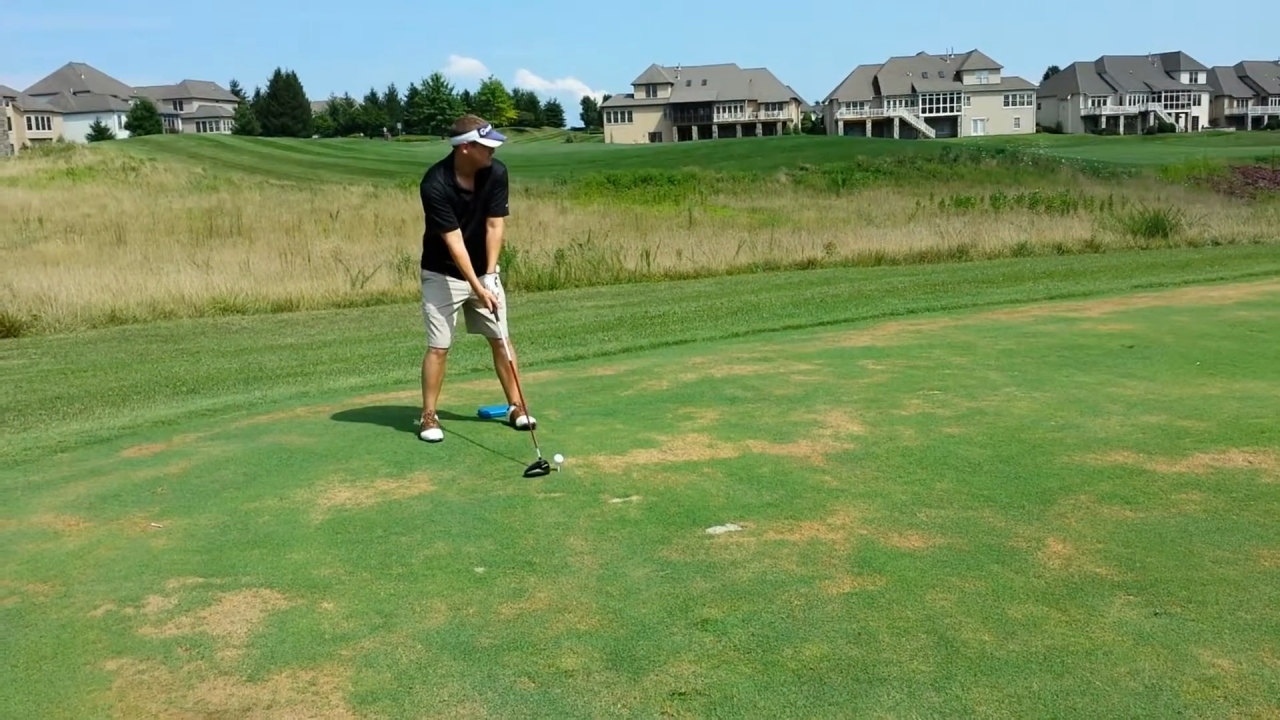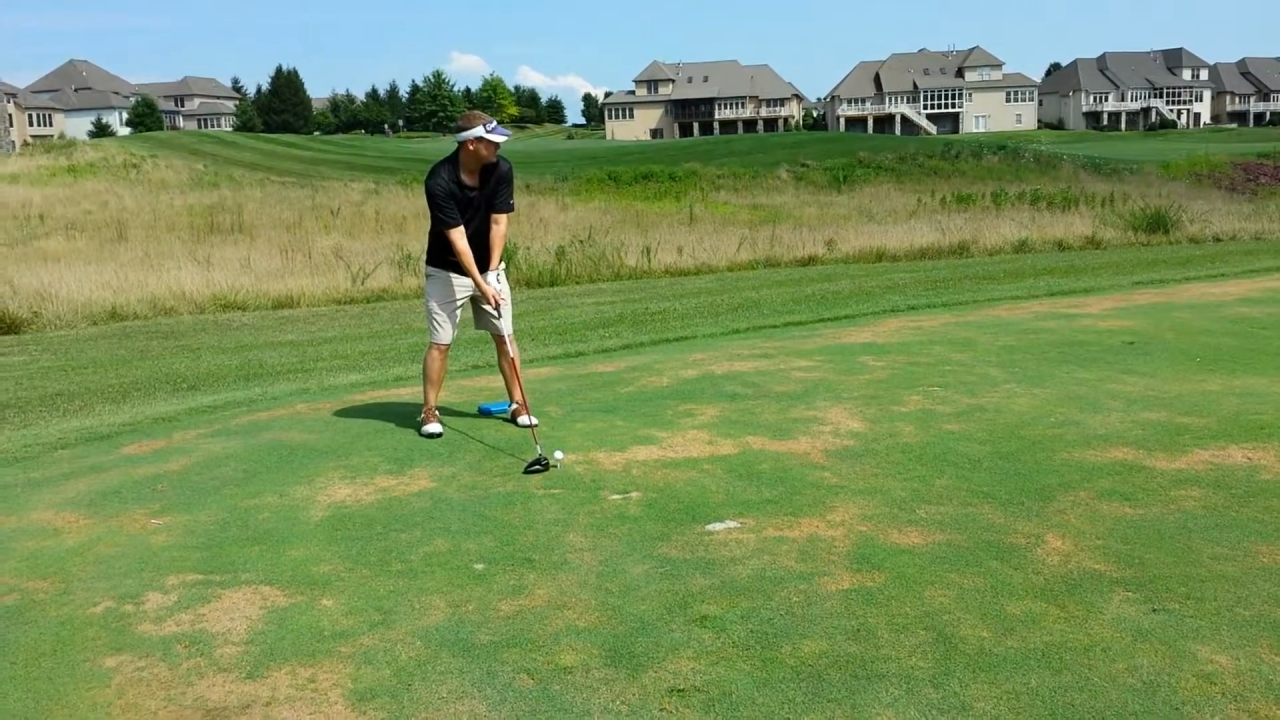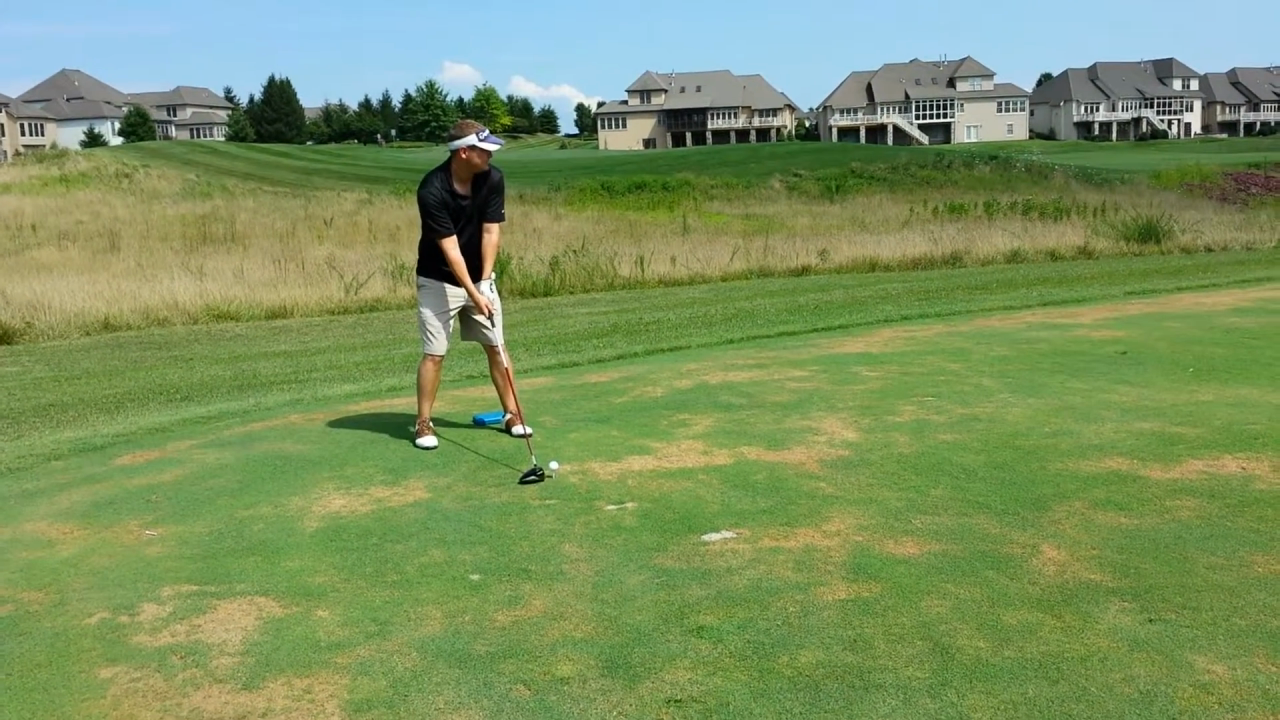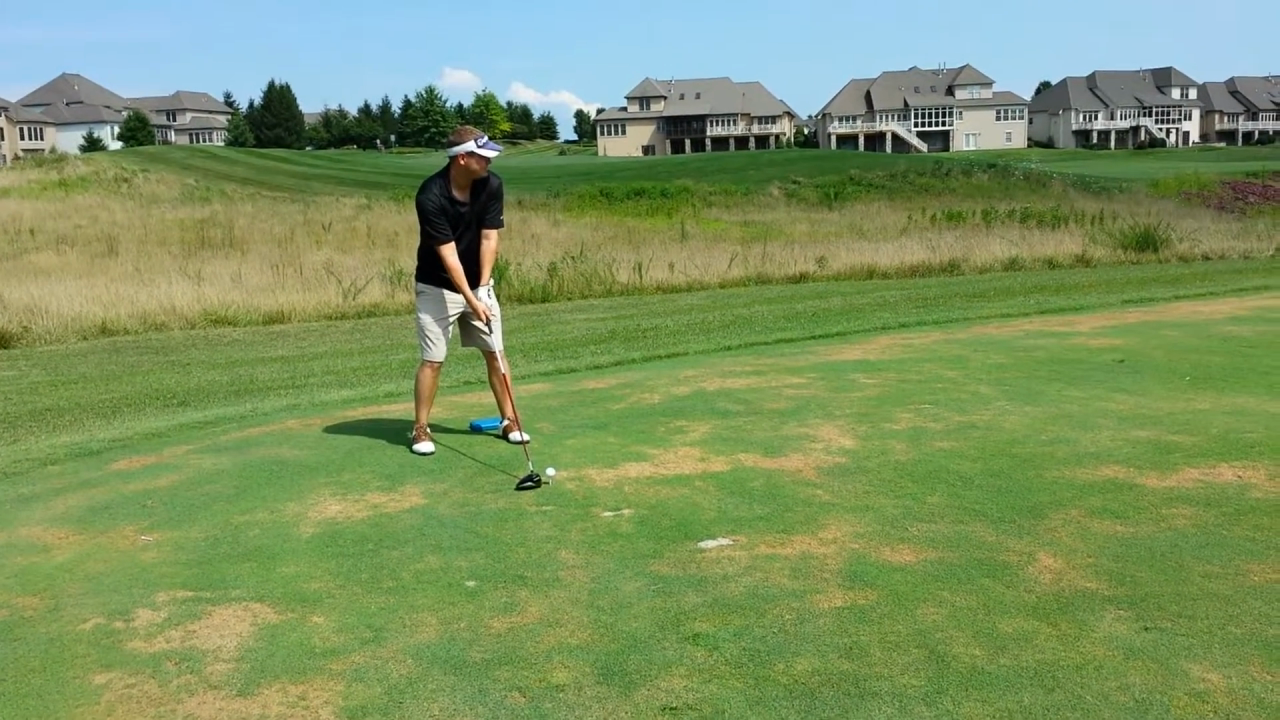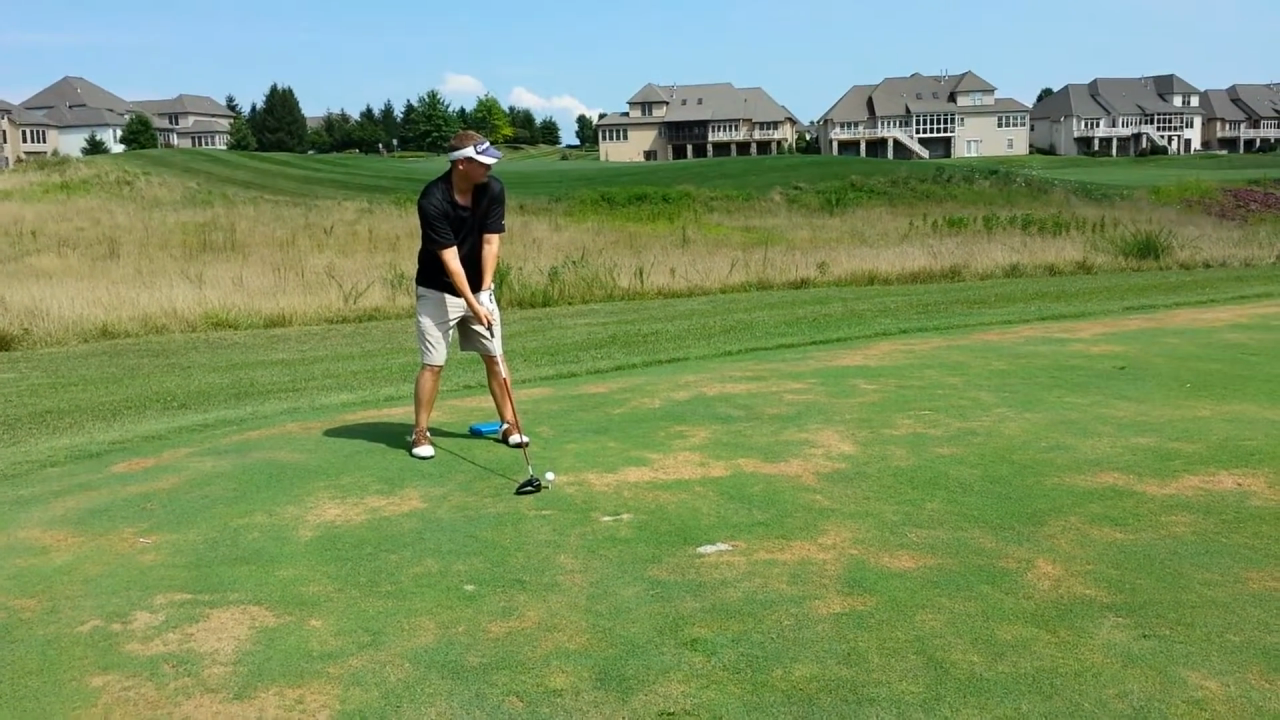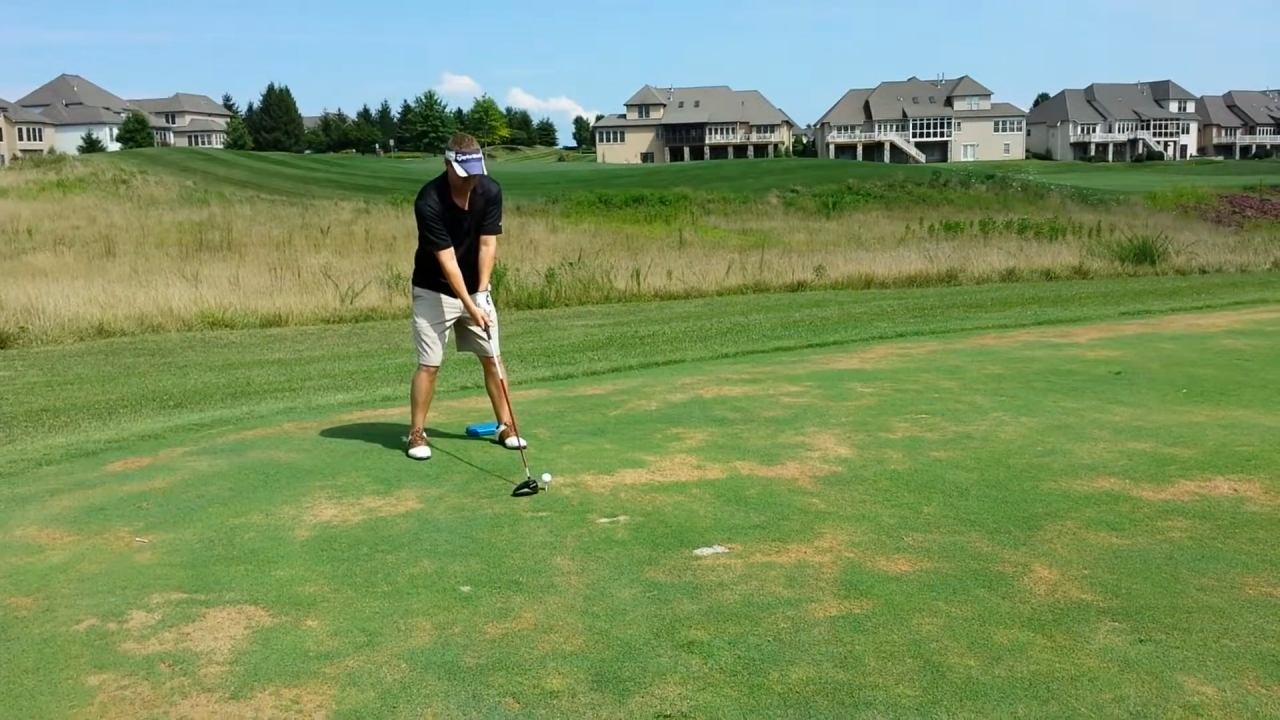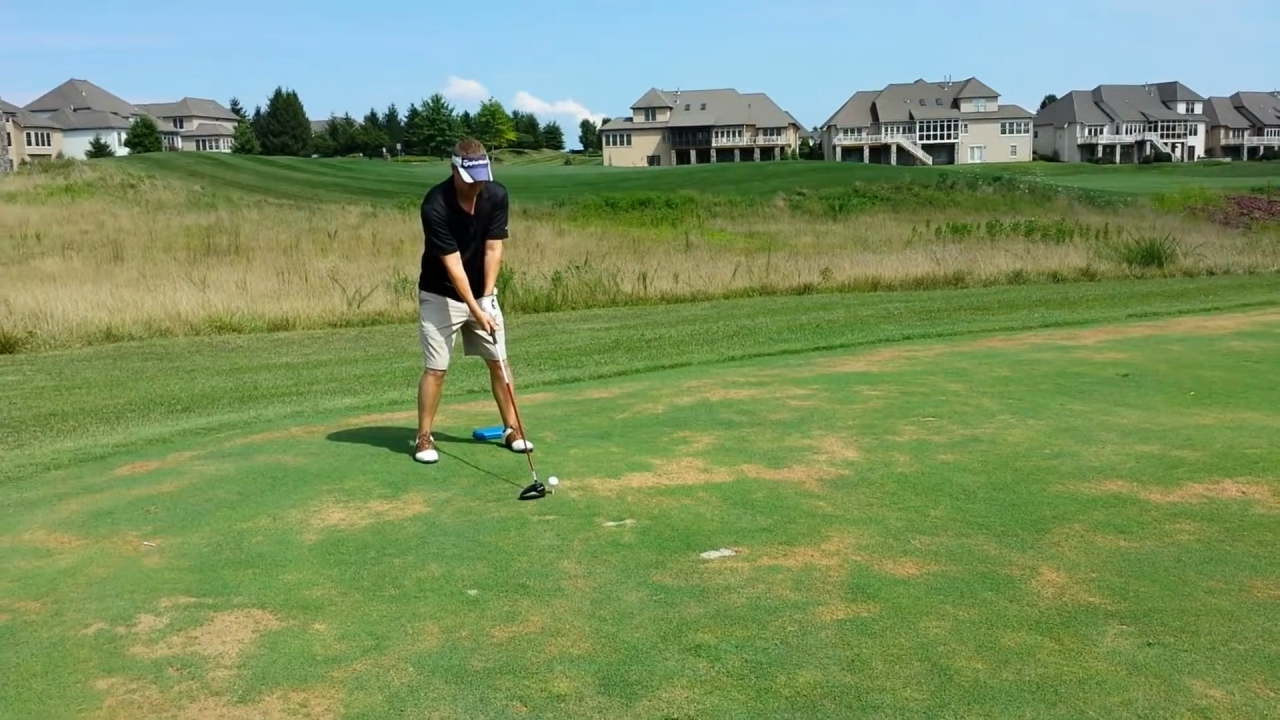
dt=0.3s
person 1, frame 1
left shoulder: (496, 172)
right shoulder: (435, 184)
left elbow: (494, 225)
right elbow: (453, 241)
left wrist: (490, 274)
right wrist: (476, 287)
left hip: (484, 271)
right hip: (442, 273)
left knee: (500, 339)
right knee: (439, 346)
left ankle: (516, 406)
right ankle: (429, 415)
person 1, frame 2
left shoulder: (502, 169)
right shoulder: (439, 180)
left elbow: (499, 223)
right elbow: (457, 238)
left wrist: (493, 271)
right wrist: (479, 284)
left hip: (489, 267)
right hip: (446, 270)
left knee: (505, 336)
right knee: (440, 342)
left ankle: (517, 404)
right ankle: (429, 411)
person 1, frame 3
left shoulder: (493, 178)
right shoulder: (432, 189)
left elbow: (490, 231)
right elbow: (449, 247)
left wrist: (485, 281)
right wrist: (472, 293)
left hip: (480, 277)
right hip: (438, 280)
left knee: (496, 346)
right knee: (434, 353)
left ankle: (511, 414)
right ankle: (424, 422)
person 1, frame 4
left shoulder: (492, 185)
right shoulder: (430, 196)
left elbow: (489, 239)
right elbow: (448, 254)
left wrist: (483, 287)
right wrist: (470, 300)
left hip: (478, 284)
right hip: (437, 287)
left knee: (495, 352)
right knee: (433, 360)
left ankle: (509, 420)
right ankle: (421, 428)
person 1, frame 5
left shoulder: (494, 189)
right shoulder: (432, 200)
left elbow: (491, 243)
right elbow: (450, 259)
left wrist: (485, 291)
right wrist: (471, 304)
left hip: (479, 288)
right hip: (438, 291)
left knee: (494, 356)
right knee: (433, 363)
left ankle: (508, 425)
right ankle: (420, 432)
person 1, frame 6
left shoulder: (491, 191)
right shoulder: (429, 201)
left elbow: (488, 244)
right elbow: (447, 259)
left wrist: (482, 292)
right wrist: (469, 306)
left hip: (476, 289)
right hip: (434, 291)
left knee: (492, 357)
right knee: (429, 363)
left ankle: (505, 425)
right ankle: (417, 432)
person 1, frame 7
left shoulder: (497, 196)
right shoulder: (435, 206)
left elbow: (493, 248)
right elbow: (453, 264)
left wrist: (488, 296)
right wrist: (474, 309)
left hip: (482, 293)
right hip: (440, 295)
left knee: (498, 360)
right knee: (436, 367)
left ankle: (511, 429)
right ankle: (424, 437)
